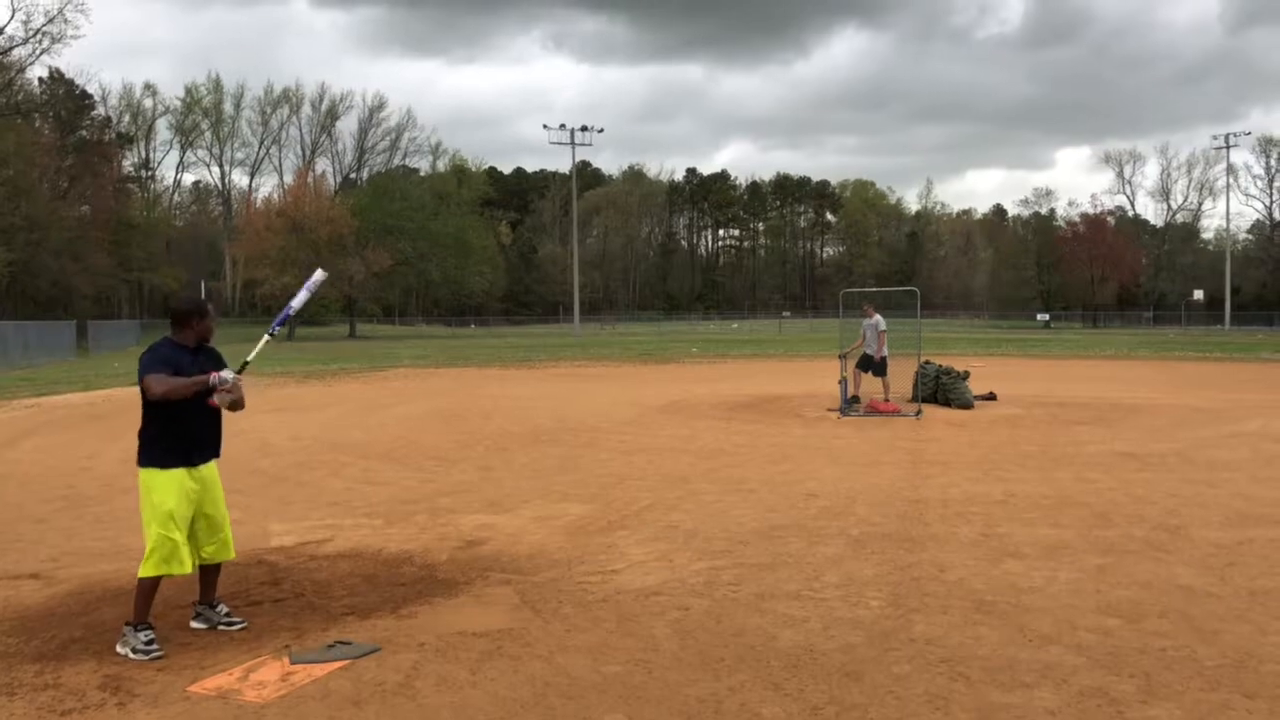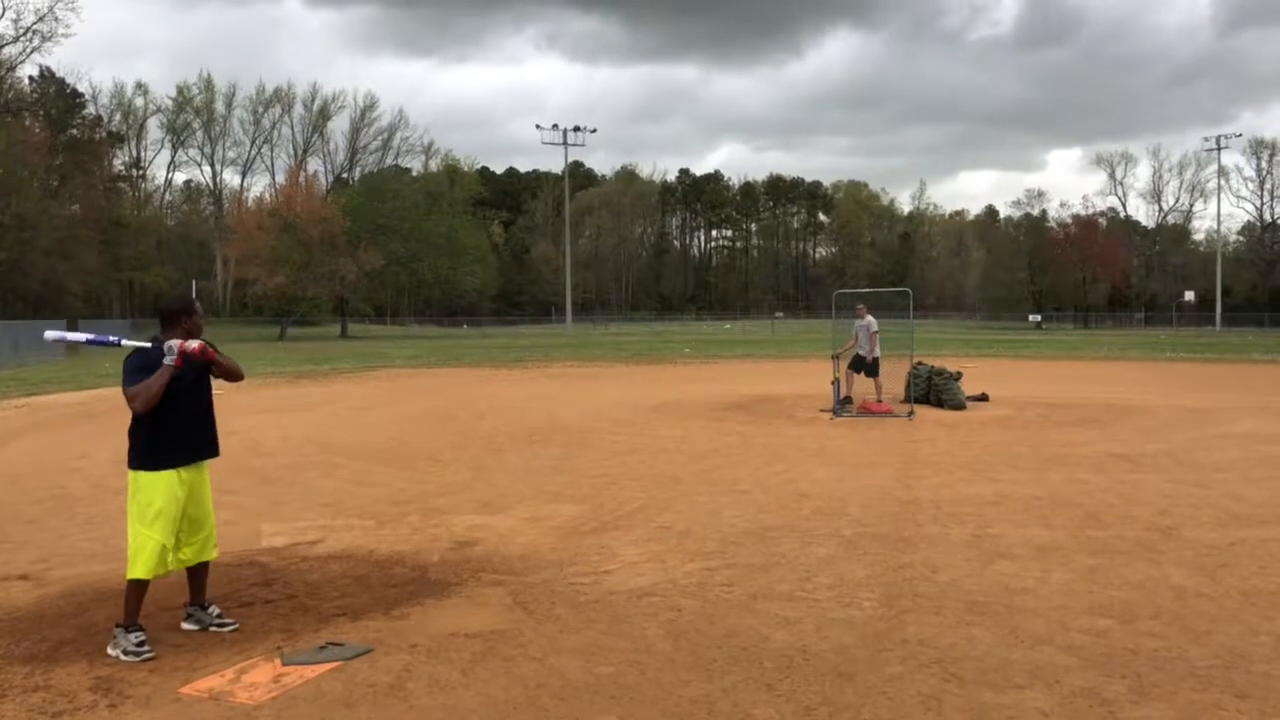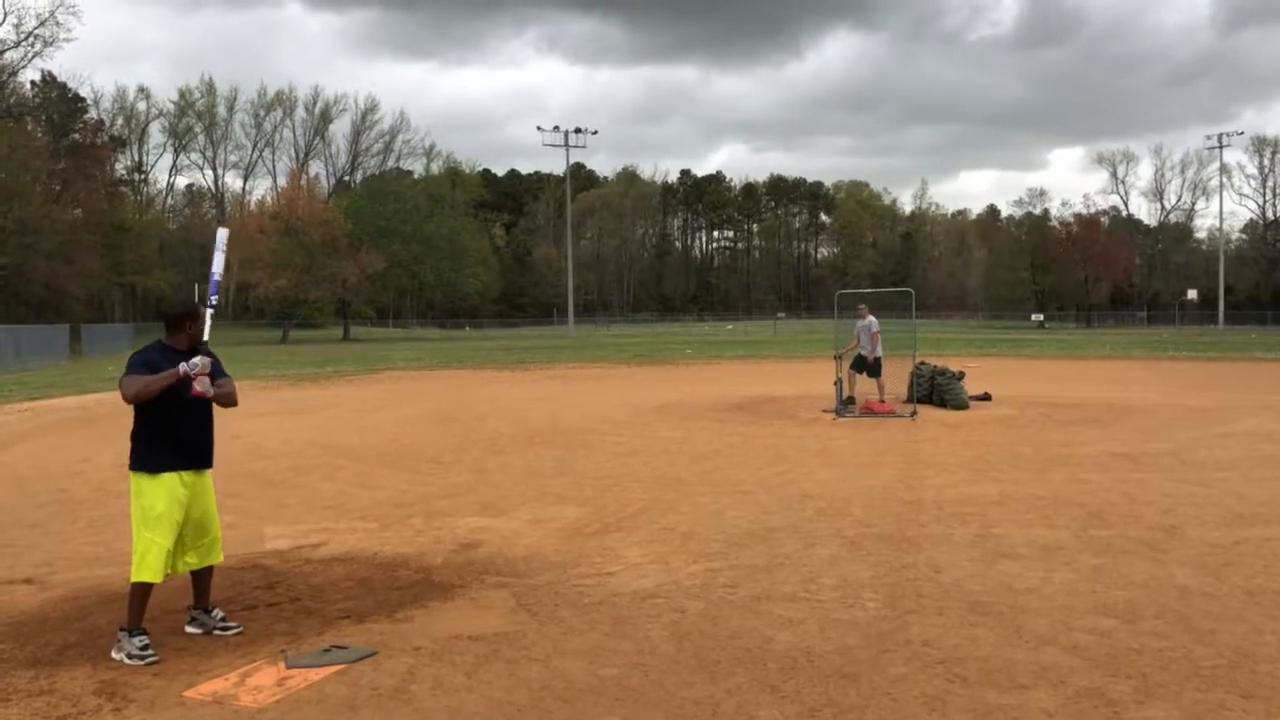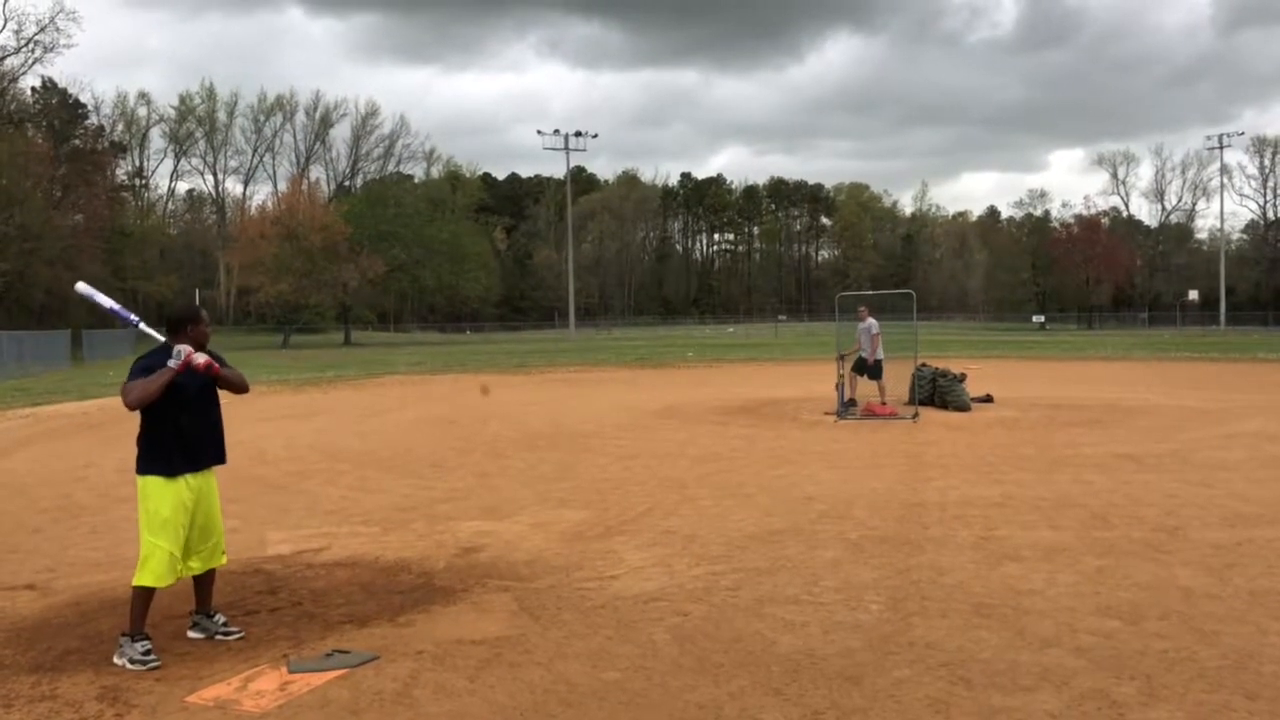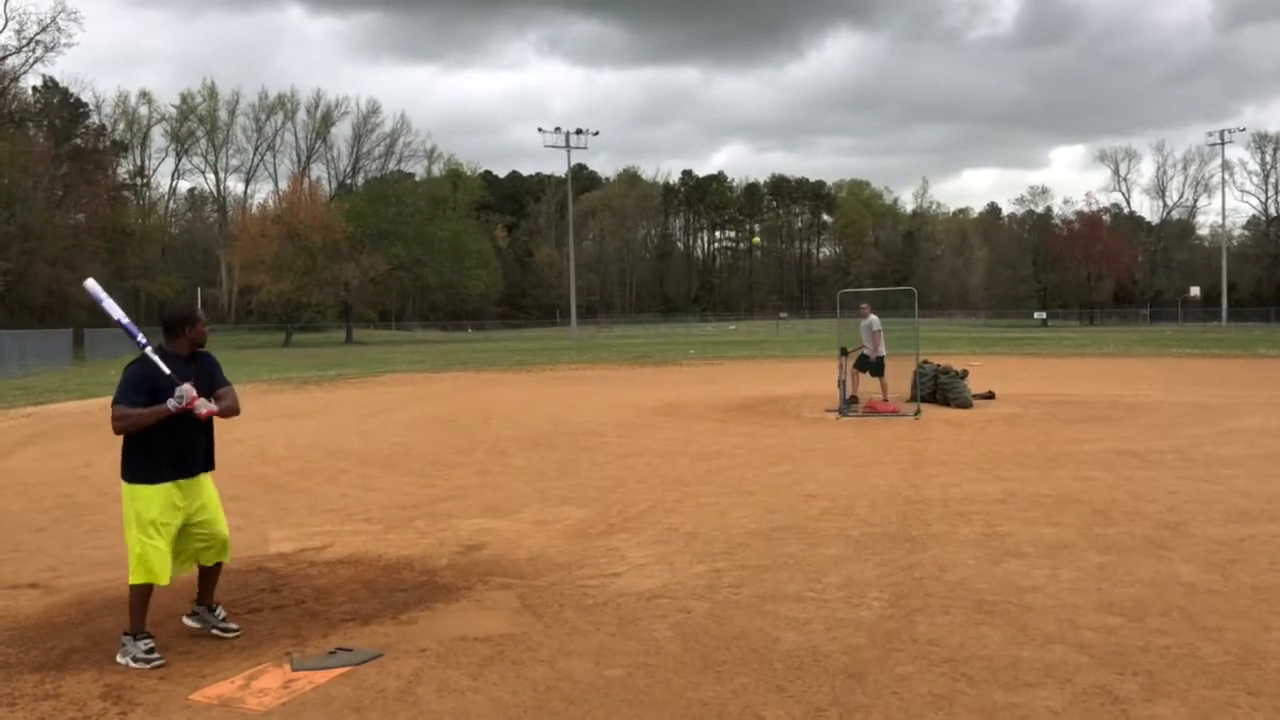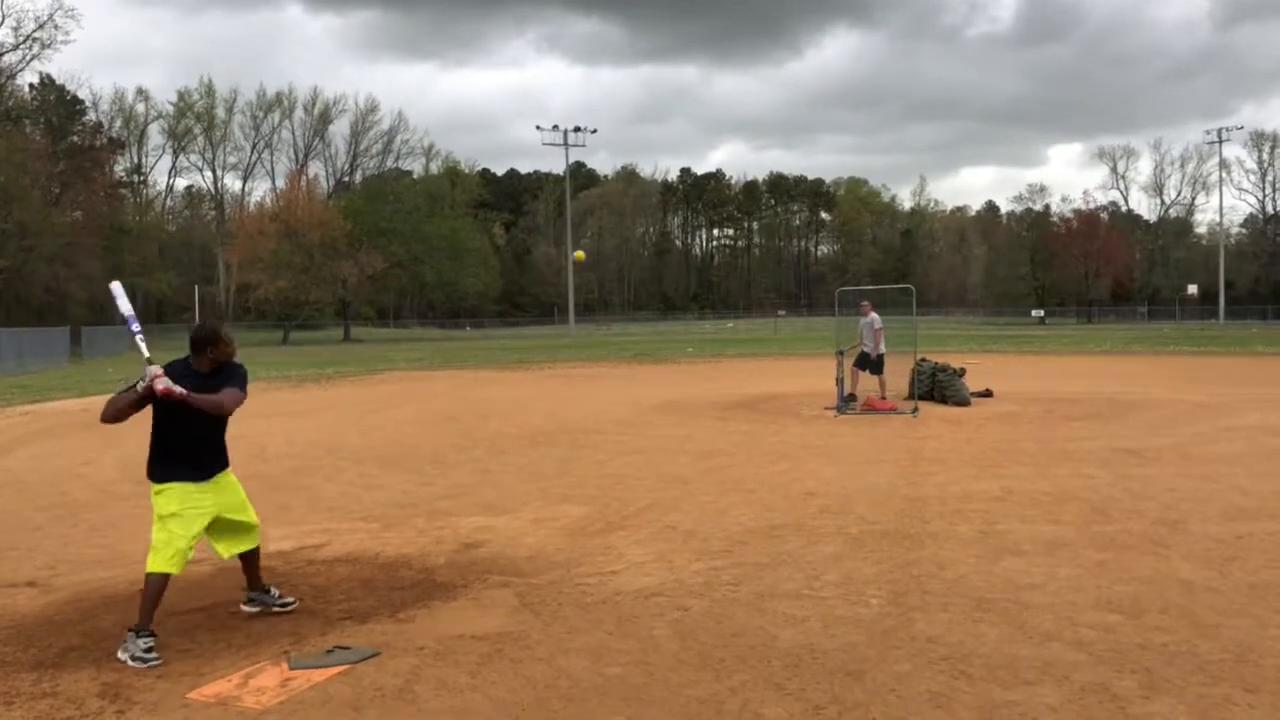
dt=0.5s
person 1, frame 1
left shoulder: (210, 355)
right shoulder: (157, 355)
left elbow: (238, 398)
right elbow: (159, 390)
left wrist: (228, 397)
right wrist: (210, 381)
left hip: (203, 463)
right hip: (164, 467)
left knee: (215, 537)
right knee: (163, 547)
left ankle: (206, 608)
right ankle: (135, 629)
person 1, frame 2
left shoulder: (199, 349)
right shoulder: (142, 358)
left elbow: (236, 373)
right elbow: (138, 403)
left wrist: (208, 354)
right wrist: (170, 363)
left hip: (195, 463)
right hip: (154, 468)
left knee: (200, 537)
right knee: (149, 547)
left ankle: (197, 609)
right ankle: (126, 631)
person 1, frame 3
left shoulder: (204, 358)
right shoulder: (147, 358)
left elbow: (231, 396)
right elbow: (130, 393)
left wrist: (210, 390)
right wrist: (182, 371)
left hip: (198, 467)
right hip: (156, 471)
left knee: (205, 540)
right knee: (152, 553)
left ankle: (201, 613)
right ankle: (130, 635)
person 1, frame 4
left shoulder: (208, 358)
right shoulder: (151, 363)
left elbow: (242, 385)
right elbow: (131, 400)
left wrist: (213, 369)
right wrist: (173, 367)
left hip: (203, 470)
right hip: (163, 476)
left knee: (207, 545)
right knee: (157, 557)
left ankle: (203, 617)
right ankle: (132, 639)
person 1, frame 5
left shoulder: (205, 363)
right shoulder: (143, 370)
left elbow: (233, 404)
right elbow: (119, 422)
left wrist: (212, 407)
right wrist: (170, 405)
left hip: (195, 475)
right hip: (150, 480)
left knee: (215, 540)
right knee: (148, 559)
left ankle: (204, 609)
right ankle: (134, 638)
person 1, frame 6
left shoulder: (231, 371)
right shoulder: (164, 377)
left elbow: (228, 403)
right elbow: (108, 415)
left wrist: (181, 393)
right wrist: (143, 388)
left hip: (216, 475)
right hip: (175, 481)
left knee: (248, 527)
right knee: (168, 554)
left ankle: (257, 593)
right ankle: (139, 636)
